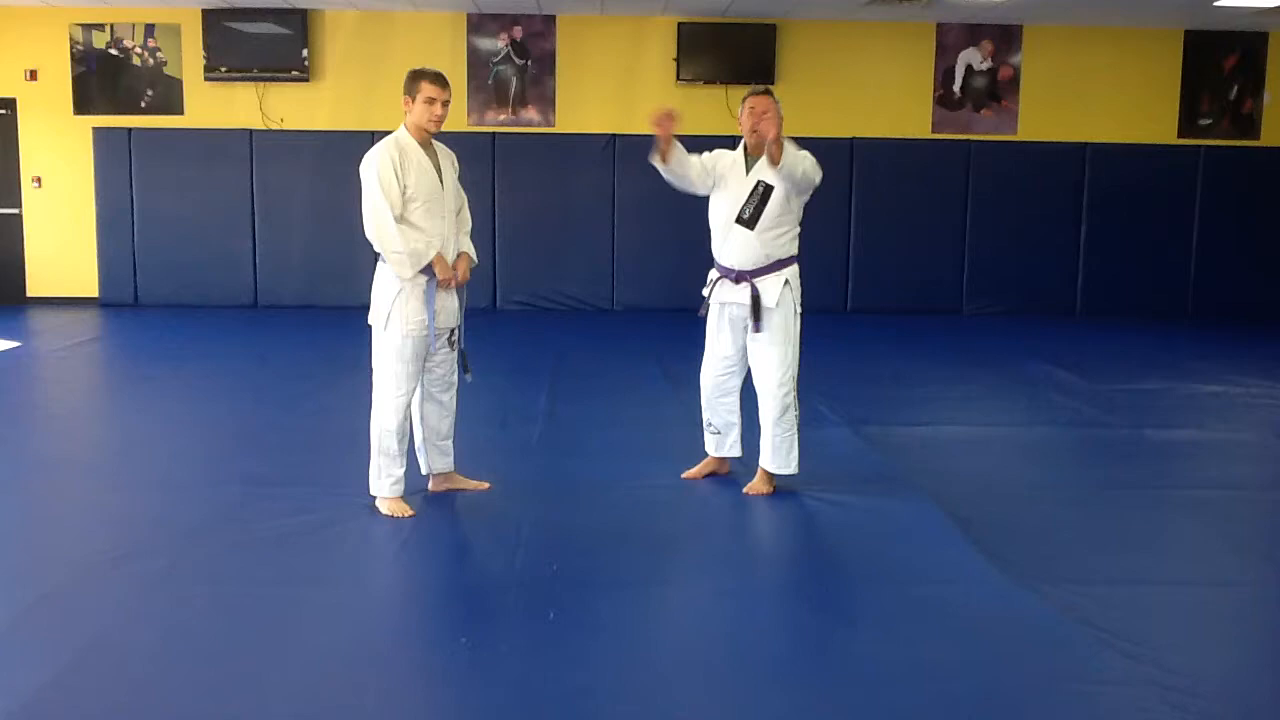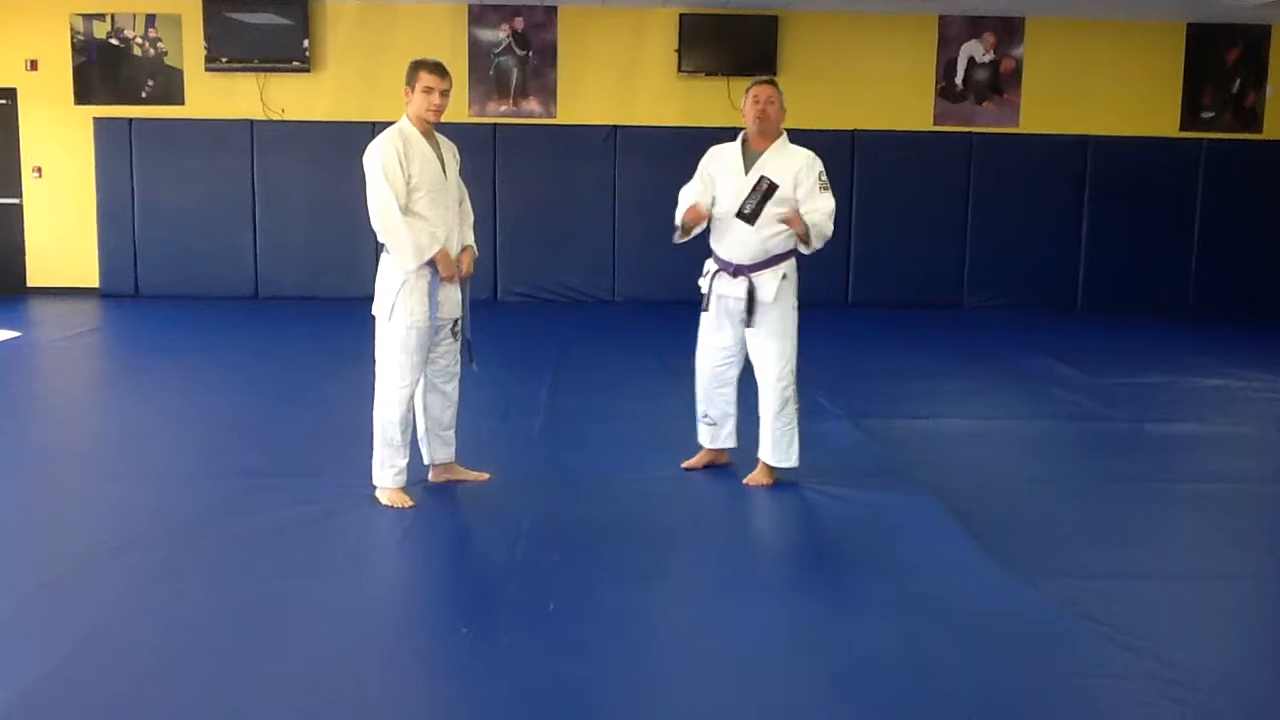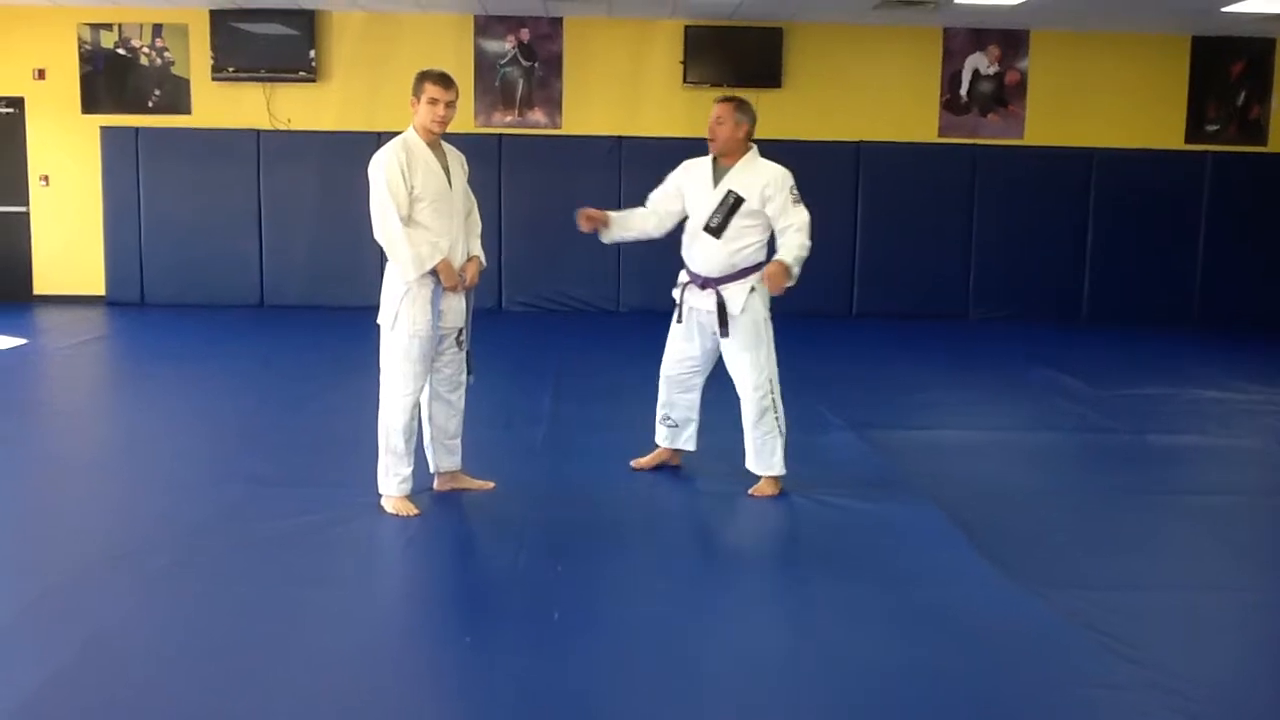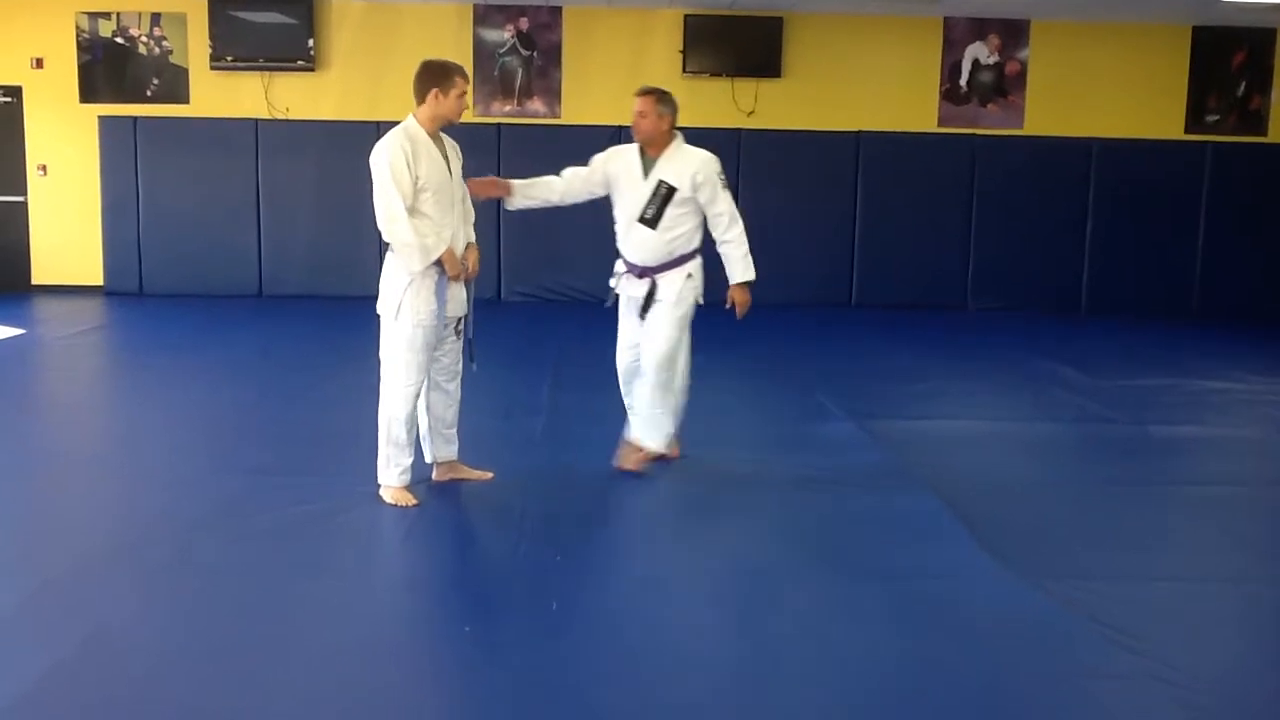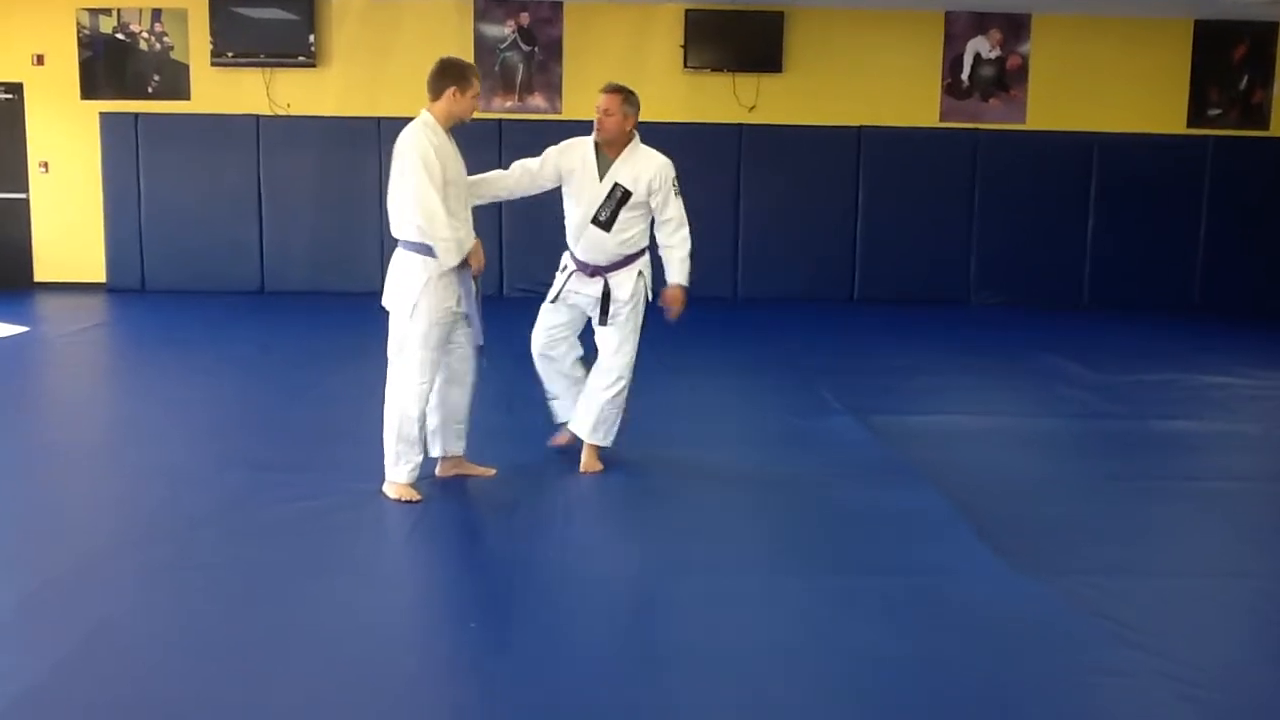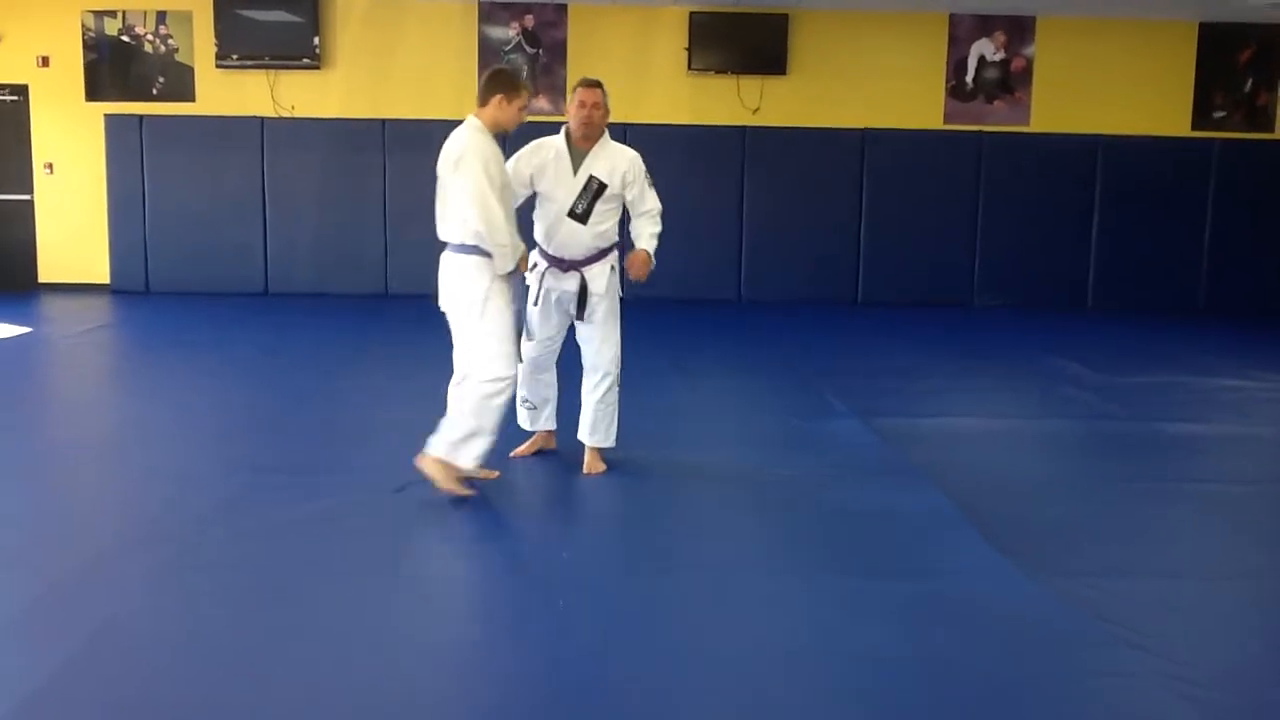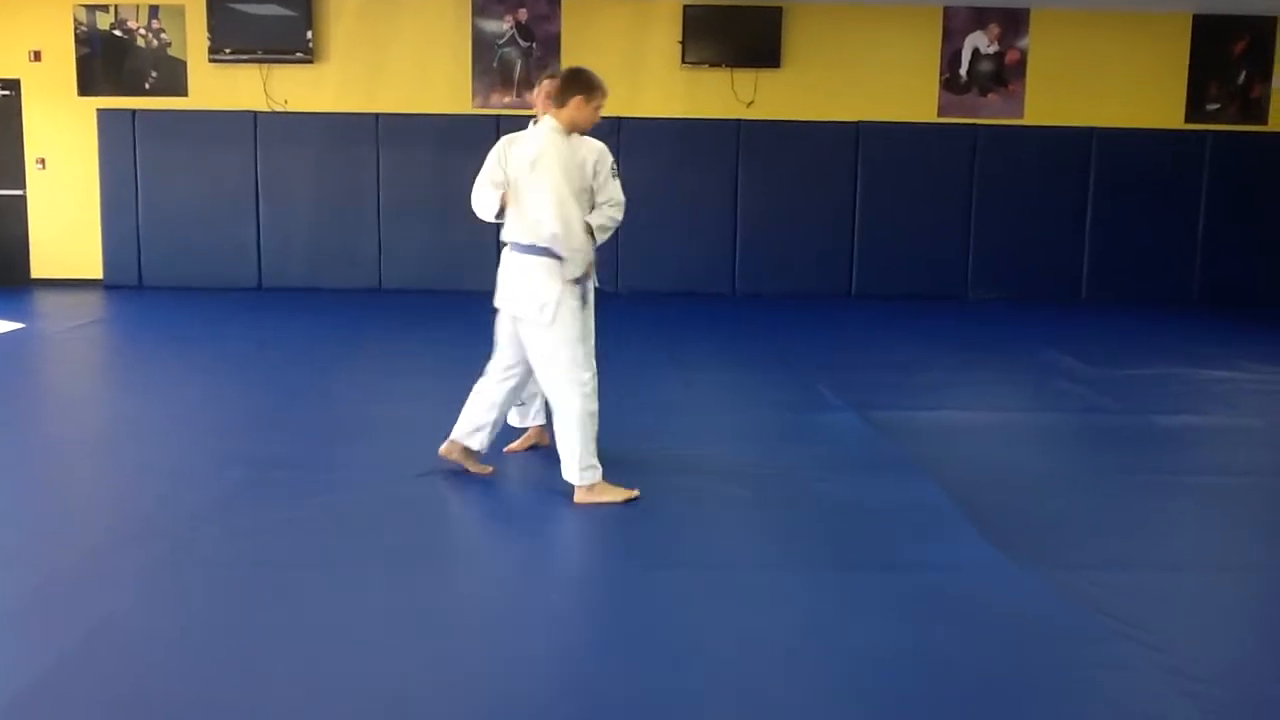
dt=0.4s
person 1, frame 1
left shoulder: (446, 157)
right shoulder: (385, 156)
left elbow: (459, 212)
right elbow: (380, 226)
left wrist: (464, 254)
right wrist: (432, 260)
left hip: (443, 289)
right hip: (404, 288)
left knee: (441, 385)
right knee: (395, 392)
left ankle: (441, 470)
right ankle: (386, 489)
person 1, frame 2
left shoulder: (447, 148)
right shoulder: (389, 146)
right elbow: (388, 217)
left wrist: (466, 249)
right wrist: (435, 255)
left hip: (446, 280)
right hip: (408, 278)
left knee: (444, 376)
right knee: (399, 383)
left ankle: (442, 462)
right ankle: (389, 480)
person 1, frame 3
left shoulder: (455, 158)
right shoulder: (393, 157)
left elbow: (469, 215)
right elbow: (389, 227)
left wrist: (474, 258)
right wrist: (437, 265)
left hip: (453, 290)
right hip: (413, 288)
left knee: (450, 385)
right knee: (403, 391)
left ankle: (448, 469)
right ankle: (394, 487)
person 1, frame 4
left shoulder: (449, 146)
right shoulder: (396, 146)
right elbow: (394, 218)
left wrist: (469, 246)
right wrist: (441, 255)
left hip: (448, 278)
right hip: (413, 278)
left knee: (446, 375)
right knee: (403, 381)
left ankle: (445, 461)
right ankle: (393, 478)
person 1, frame 5
left shoulder: (441, 138)
right shoulder: (419, 140)
right elbow: (425, 214)
left wrist: (470, 246)
right wrist: (466, 251)
left hip: (449, 272)
right hip: (424, 273)
left knee: (458, 366)
right knee: (413, 377)
left ankle: (450, 455)
right ankle: (398, 474)
person 1, frame 6
left shoulder: (475, 141)
right shoulder: (474, 145)
right elbow: (483, 217)
left wrist: (509, 254)
right wrist: (512, 257)
left hip: (473, 268)
right hip: (476, 271)
left knee: (475, 368)
right knee: (497, 373)
left ankle: (464, 457)
right ankle: (441, 454)
person 1, frame 7
left shoulder: (534, 139)
right shoulder: (554, 147)
right elbow: (559, 221)
left wrist: (572, 260)
right wrist: (580, 264)
left hip: (522, 267)
right hip: (543, 274)
left knee: (509, 364)
right knee: (574, 377)
left ankle: (463, 441)
right ankle: (587, 482)
person 2, frame 1
left shoulder: (795, 162)
right shoulder: (718, 161)
left elbow: (804, 176)
right elbow: (684, 174)
left wrist: (777, 146)
right wrist: (666, 141)
left hip: (774, 289)
right hip: (725, 288)
left knee: (775, 382)
right knee: (716, 377)
left ankle: (768, 469)
right ankle: (719, 455)
person 2, frame 2
left shoulder: (801, 161)
right shoulder: (717, 157)
left elbow: (820, 215)
right elbow: (689, 202)
left wrist: (805, 230)
right wrist: (691, 215)
left hip: (770, 283)
right hip: (721, 280)
left knee: (774, 375)
right knee: (712, 367)
left ankle: (770, 460)
right ankle: (716, 447)
person 2, frame 3
left shoulder: (771, 176)
right shoulder: (691, 171)
left elbow: (795, 231)
right elbow: (655, 217)
left wrist: (783, 265)
right wrist: (607, 220)
left hip: (742, 296)
right hip: (694, 293)
left knee: (755, 384)
right knee: (677, 372)
left ankle: (770, 471)
right ankle: (670, 448)
person 2, frame 4
left shoulder: (699, 164)
right shoulder: (616, 160)
left elbow: (726, 223)
right elbow: (568, 186)
left wrist: (739, 279)
right wrist: (508, 188)
left hip: (675, 281)
right hip: (632, 279)
left knee: (657, 361)
right knee: (634, 362)
left ankle: (644, 442)
right ankle: (662, 441)
person 2, frame 5
left shoulder: (656, 167)
right shoulder: (571, 152)
left elbow: (672, 225)
right elbow: (519, 178)
left wrist: (676, 279)
right wrist: (460, 188)
left hip: (622, 280)
right hip: (575, 273)
left knee: (615, 364)
right knee: (547, 344)
left ankle: (593, 441)
right ankle: (579, 414)
person 2, frame 6
left shoulder: (625, 160)
right shoulder: (538, 152)
left elbow: (648, 212)
left wrist: (644, 248)
left hip: (596, 274)
right hip: (547, 271)
left knee: (601, 361)
right knee: (535, 354)
left ankle: (594, 447)
right ankle: (543, 432)
person 2, frame 7
left shoulder: (594, 152)
right shoulder: (509, 147)
left elbow: (613, 208)
right elbow: (480, 198)
left wrist: (586, 230)
right ankle: (535, 427)
